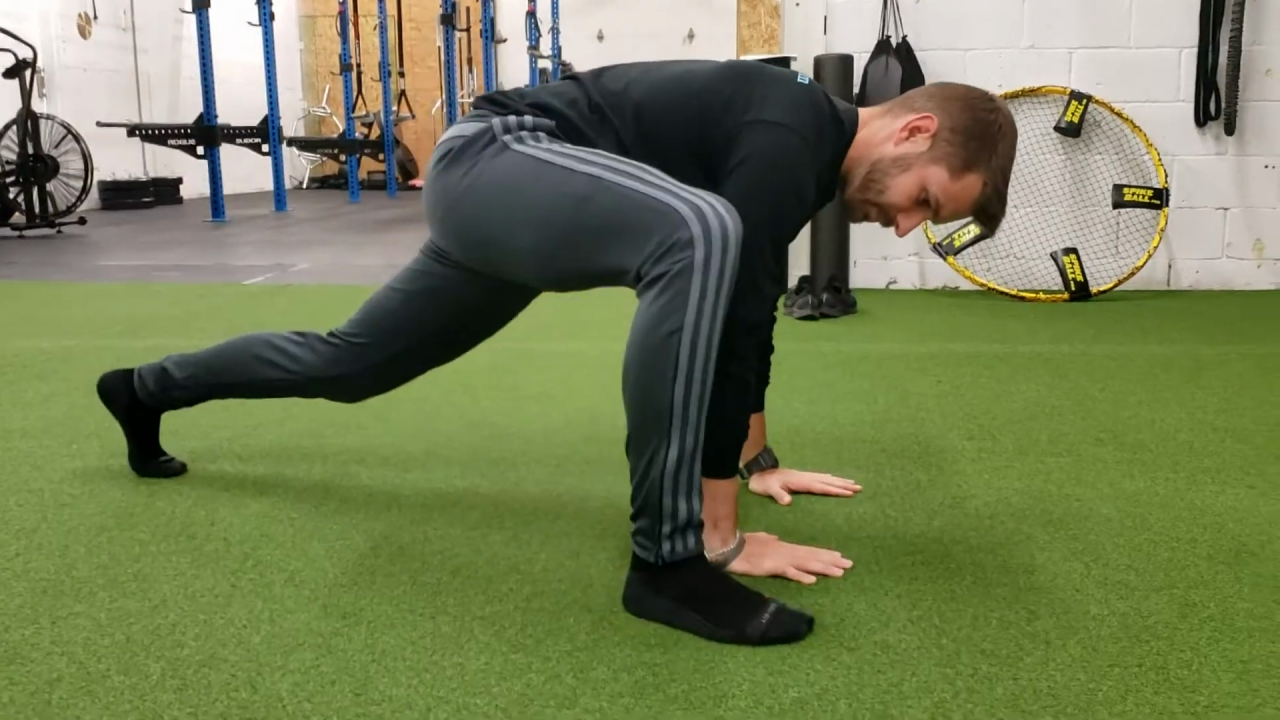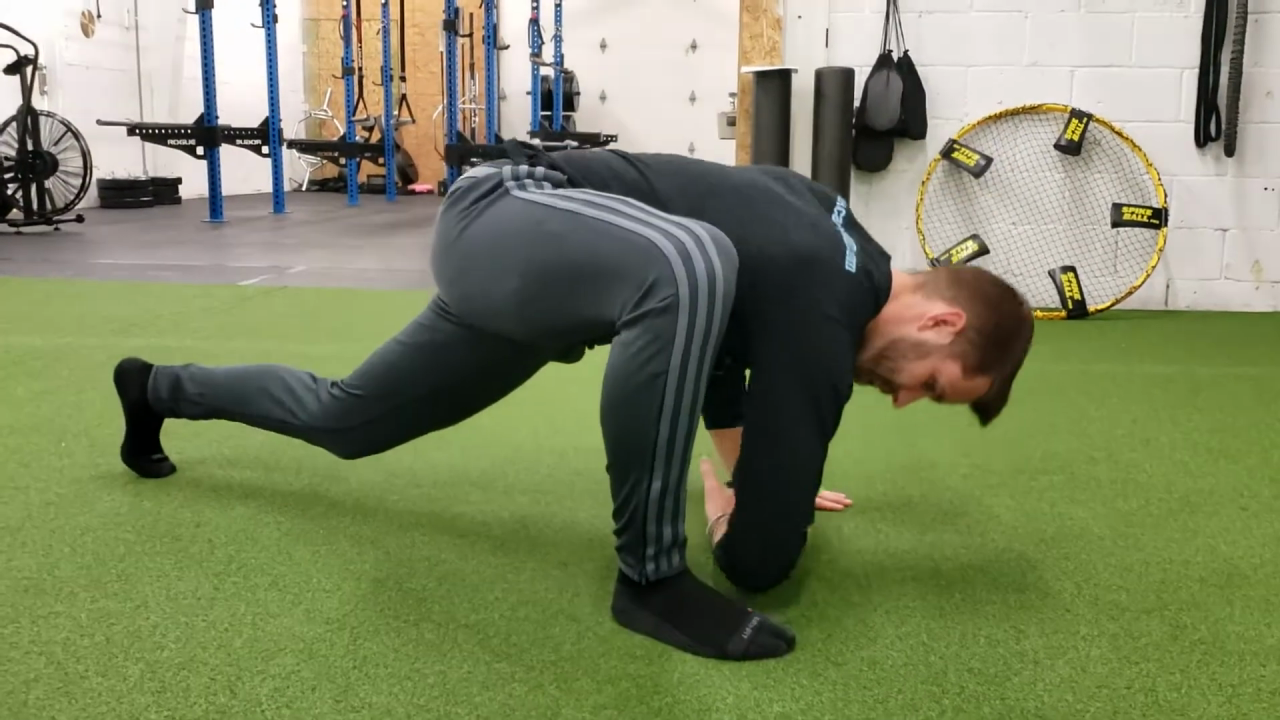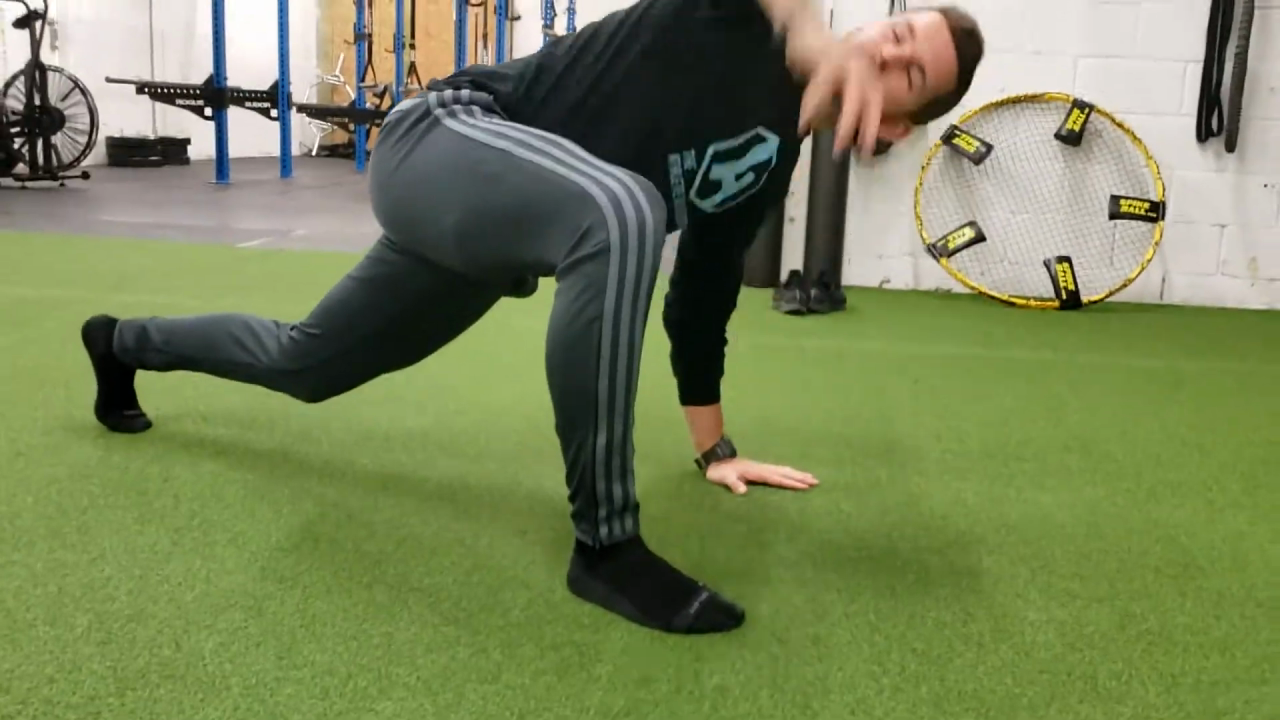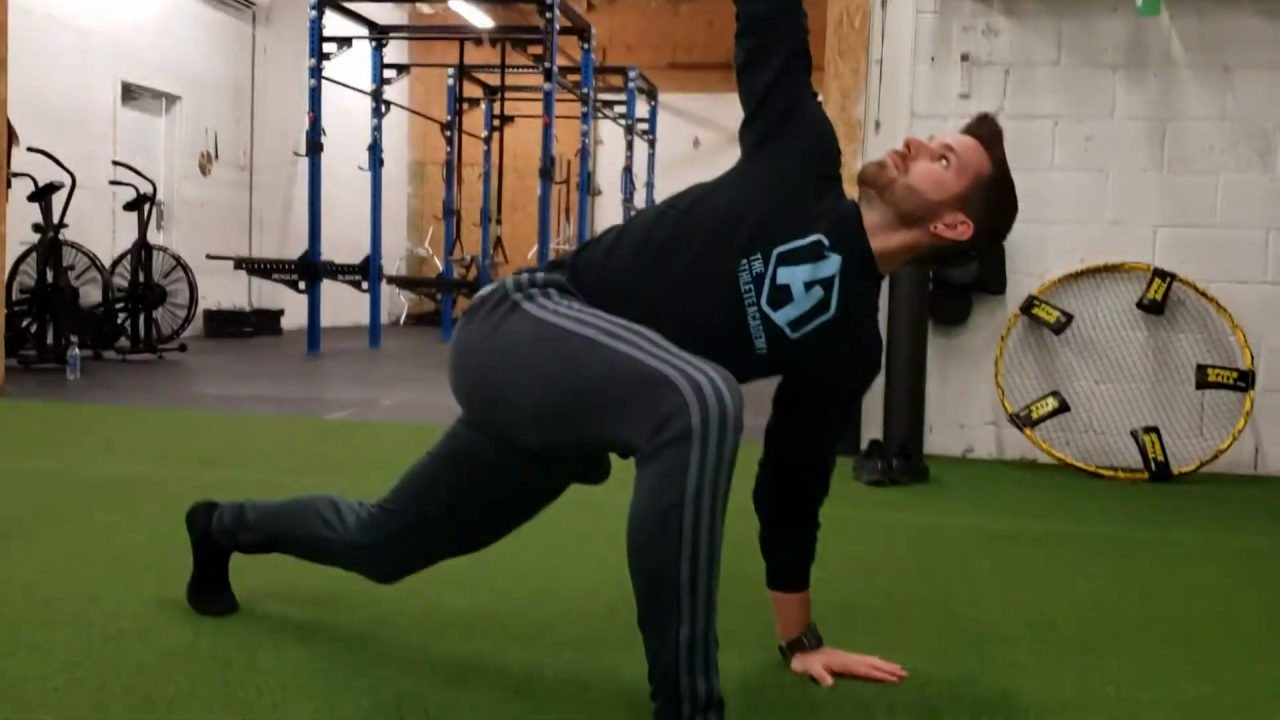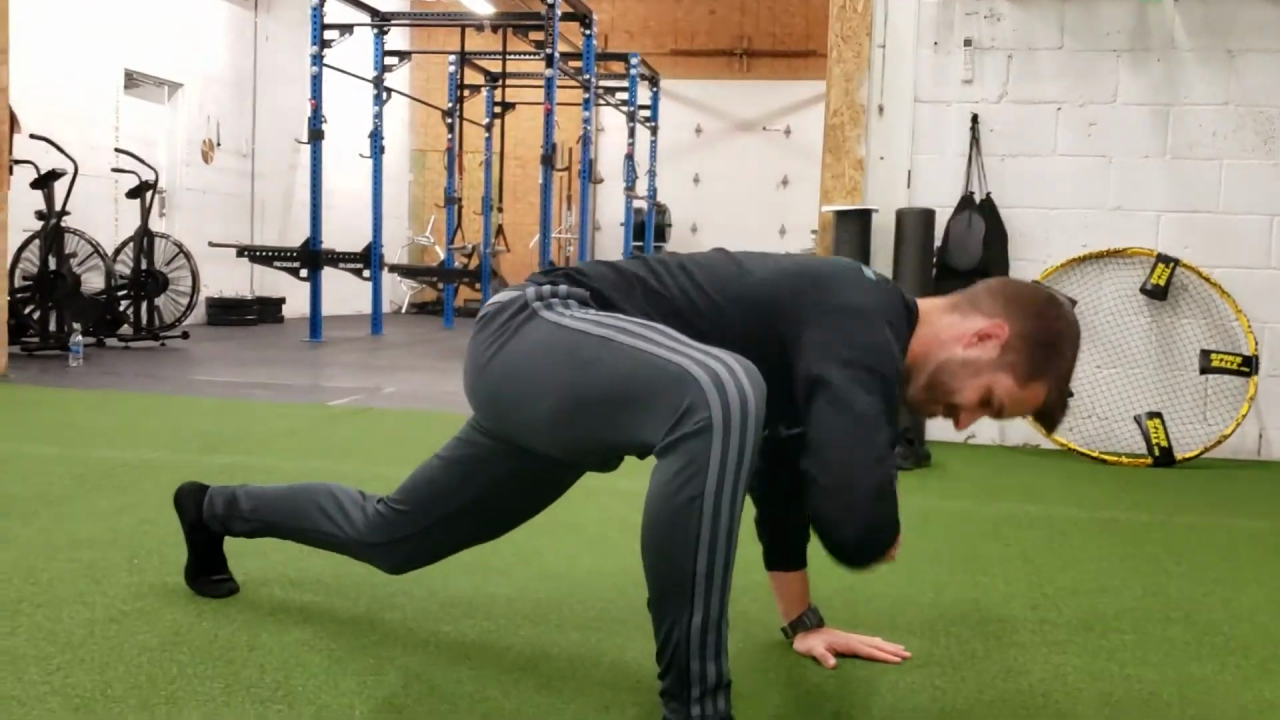
dt=1s
person 1, frame 1
left shoulder: (799, 134)
right shoulder: (789, 138)
left elbow: (749, 308)
right elbow: (728, 325)
left wrist: (759, 460)
right wrist: (722, 538)
left hip: (500, 196)
right hip: (492, 159)
left knee: (349, 361)
right knee: (704, 233)
left ankle: (145, 391)
right ankle: (667, 559)
person 1, frame 2
left shoulder: (838, 246)
right shoulder: (823, 313)
right elbow: (758, 558)
left wrist: (749, 479)
right wrist: (752, 515)
left hip: (506, 251)
right hip: (498, 218)
left knee: (341, 418)
right knee: (689, 265)
left ankle: (154, 389)
right ankle: (649, 575)
person 1, frame 3
left shoulder: (766, 156)
left elbow: (700, 297)
left wrist: (714, 448)
left hip: (473, 211)
right hip: (441, 137)
left knee: (303, 362)
right knee: (620, 210)
left ankle: (126, 342)
right ankle: (605, 543)
person 1, frame 4
left shoulder: (851, 341)
right shoulder: (803, 165)
left elbow: (792, 483)
left wrist: (799, 638)
left hip: (566, 402)
right hip: (516, 324)
left knee: (382, 543)
right knee: (699, 400)
left ankle: (224, 528)
person 1, frame 5
left shoulder: (849, 341)
right shoulder: (861, 324)
left elbow: (785, 468)
right elbow: (853, 517)
left wrist: (801, 616)
right wrist: (874, 522)
left hip: (551, 380)
right hip: (534, 331)
left knee: (389, 532)
right knee: (722, 390)
left ankle: (217, 508)
